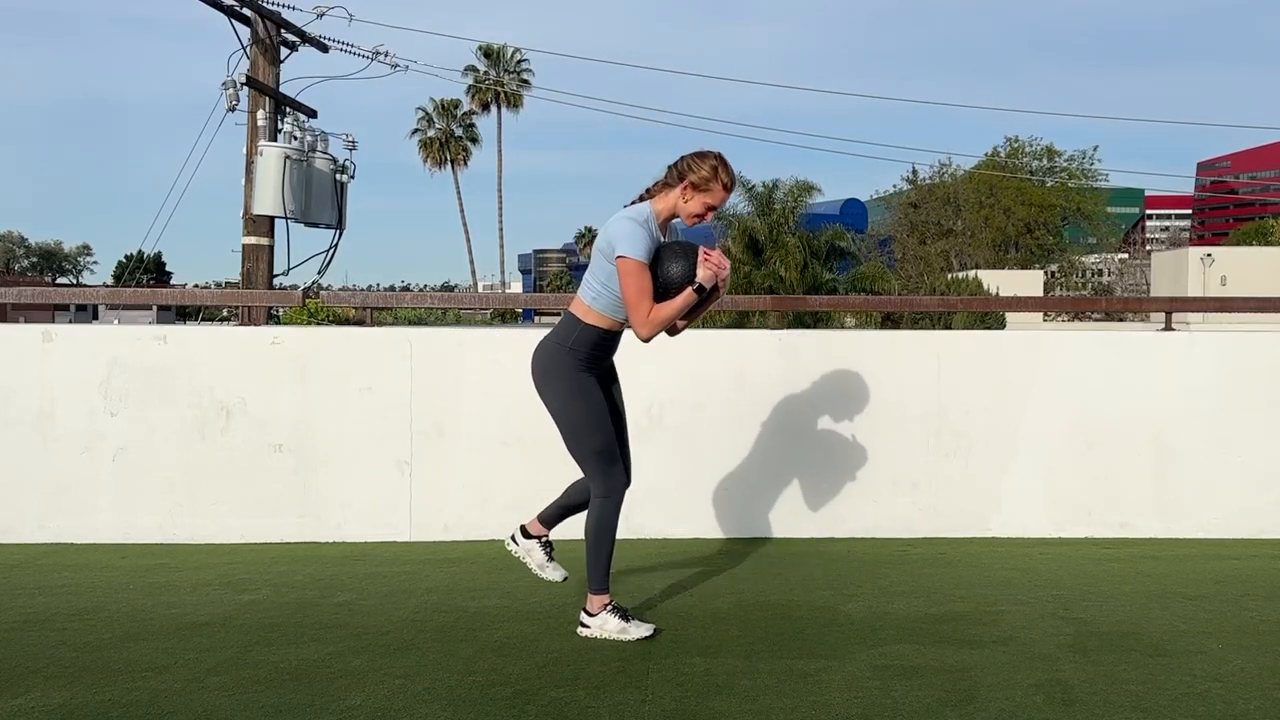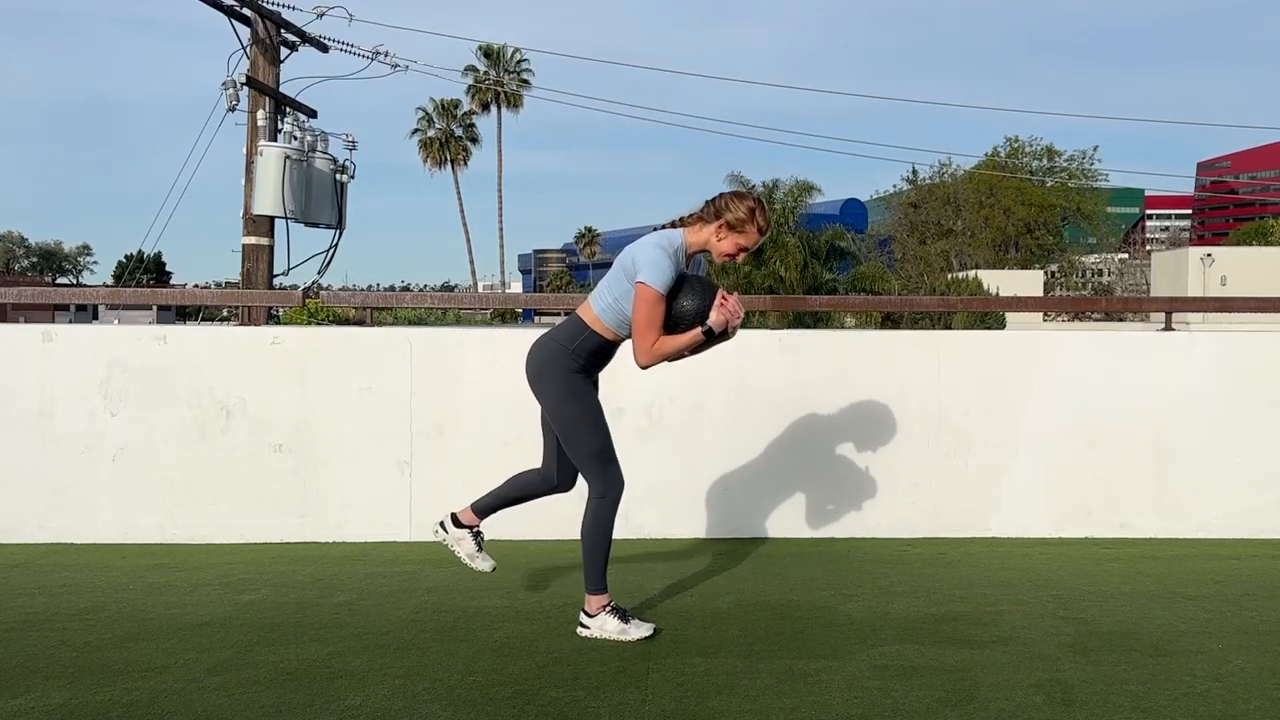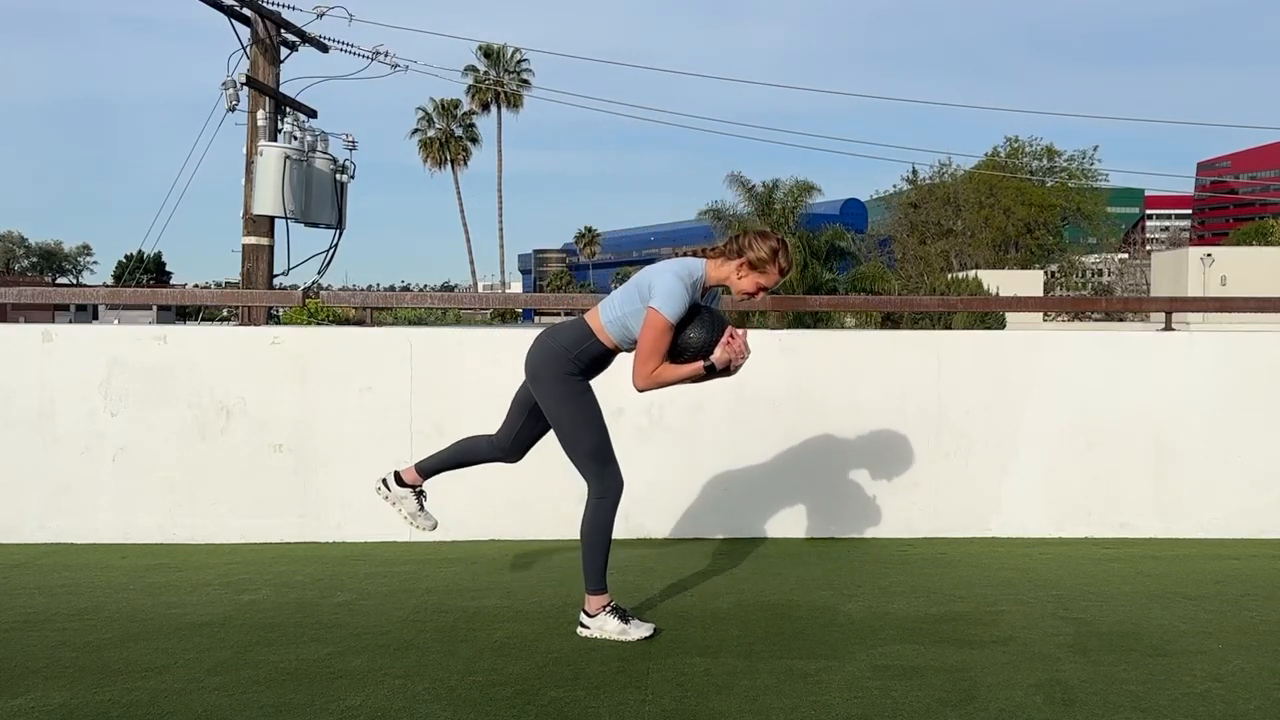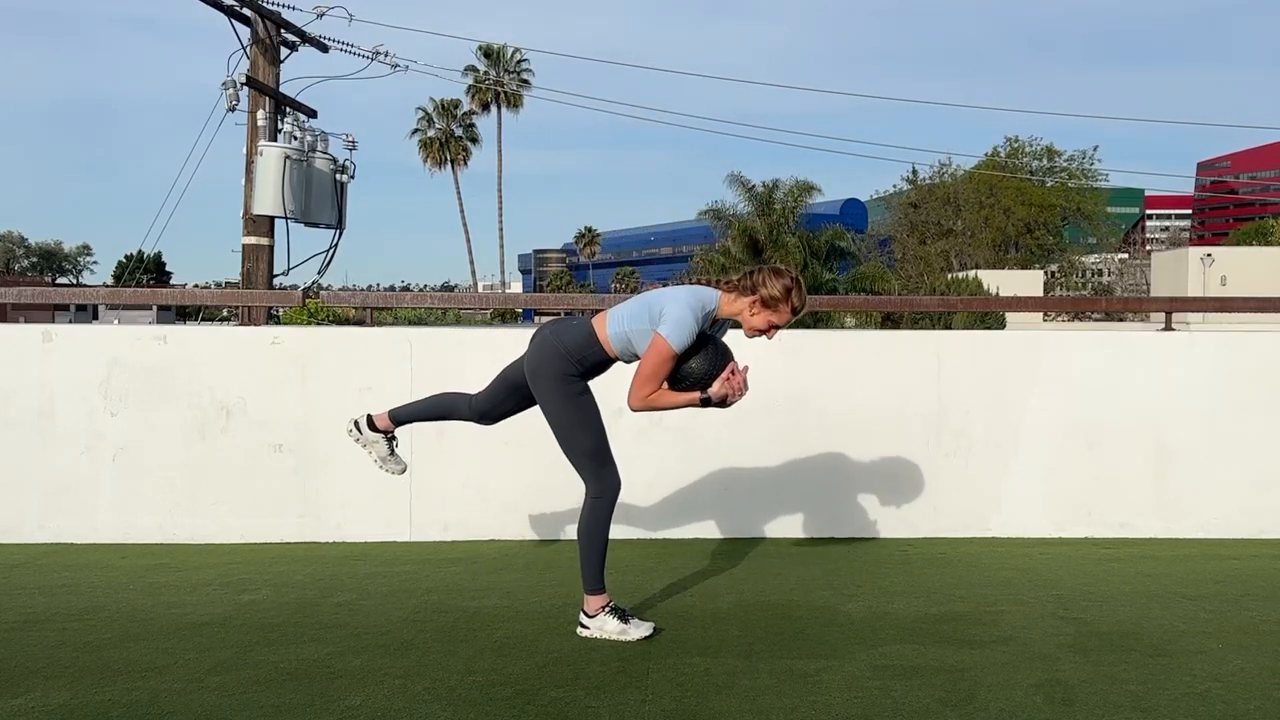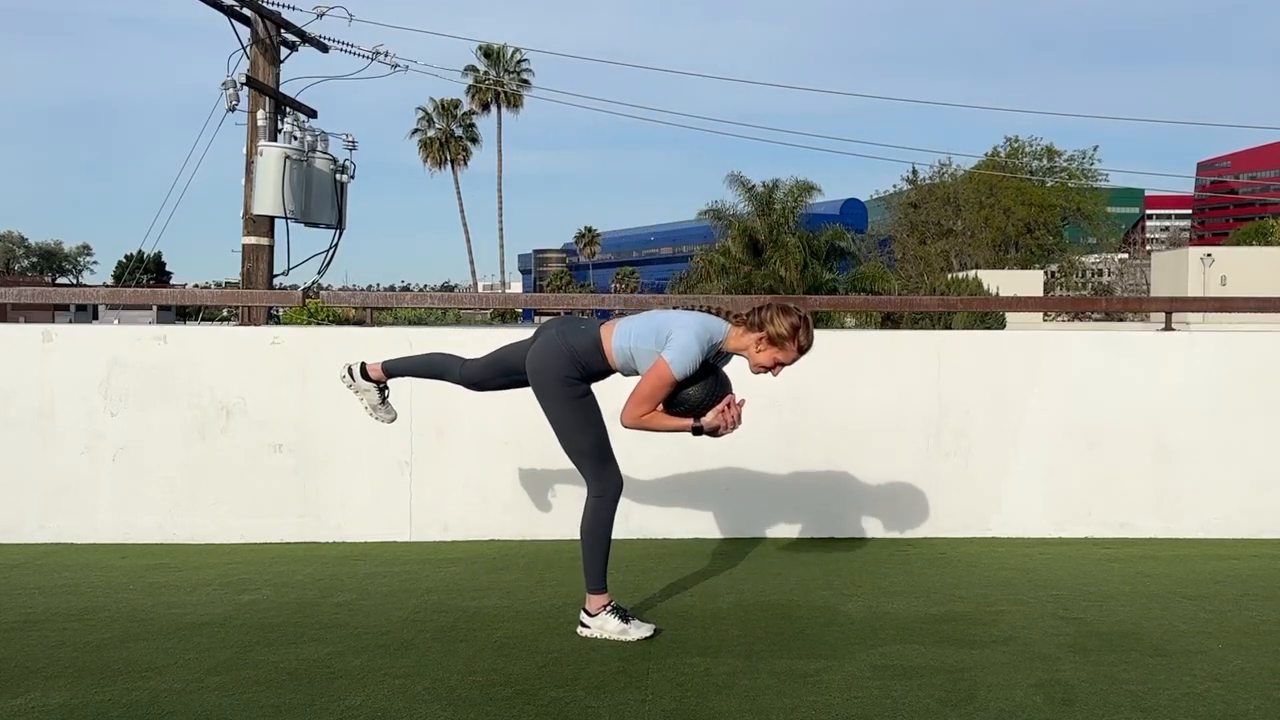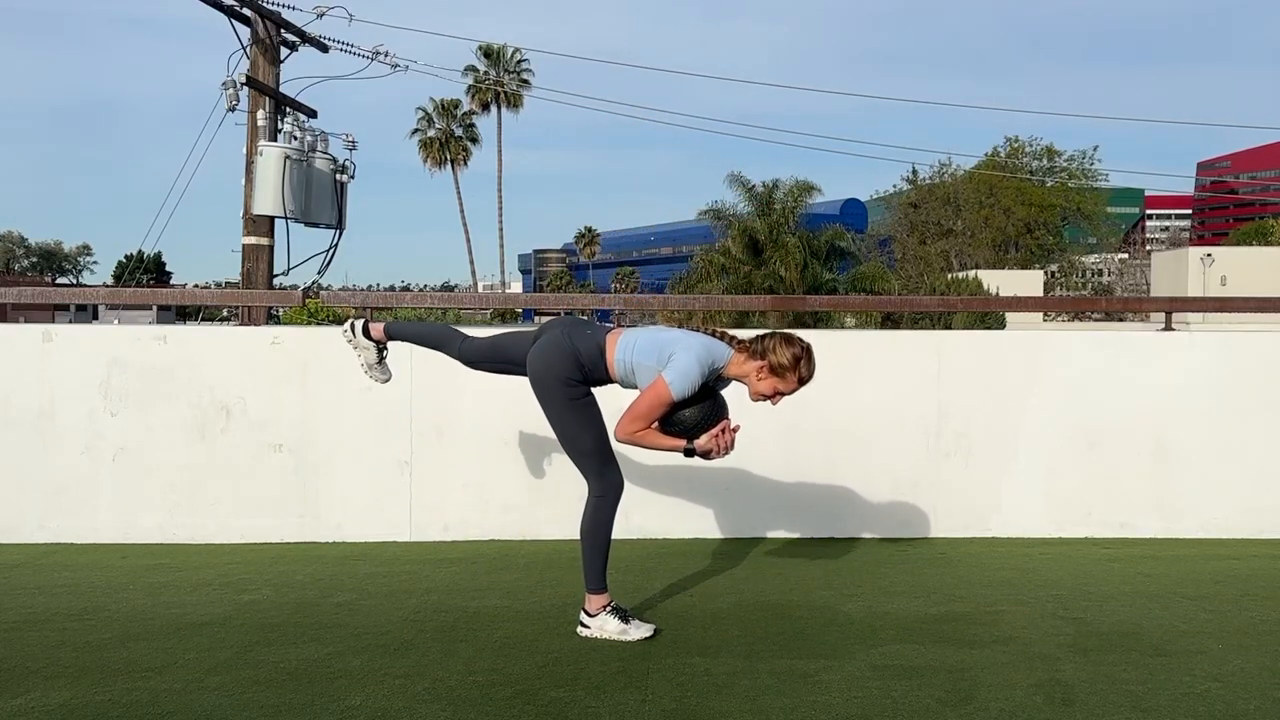
dt=0.2s
person 1, frame 1
left shoulder: (668, 231)
right shoulder: (634, 229)
left elbow: (672, 323)
right elbow: (646, 326)
left wrist: (711, 288)
right wrist: (701, 286)
left hip: (593, 361)
right hip: (566, 362)
left knee: (607, 477)
right knee: (610, 481)
left ankle: (534, 534)
right ankle: (596, 611)
person 1, frame 2
left shoulder: (691, 259)
right shoulder: (659, 256)
left elbow: (672, 341)
right elbow: (647, 354)
left wrist: (720, 327)
right wrist: (711, 330)
left hip: (570, 360)
right hip: (560, 364)
left knee: (559, 476)
right knee: (607, 483)
left ankle: (463, 522)
right ankle: (595, 612)
person 1, frame 3
left shoulder: (704, 284)
right shoulder: (677, 285)
left elbow: (677, 361)
right elbow: (645, 378)
left wrist: (722, 362)
right wrist: (712, 366)
left hip: (558, 356)
right hip: (560, 365)
left knee: (508, 448)
right knee: (606, 483)
left ankle: (406, 479)
right ankle: (595, 612)
person 1, frame 4
left shoulder: (716, 314)
right shoulder: (689, 315)
right elbow: (641, 398)
left wrist: (720, 391)
right wrist: (709, 397)
left hip: (557, 344)
right hip: (559, 364)
left knee: (482, 409)
right knee: (603, 483)
left ankle: (379, 426)
right ankle: (594, 612)
person 1, frame 5
left shoulder: (721, 340)
right shoulder: (696, 344)
left elbow: (671, 399)
right elbow: (634, 415)
left wrist: (712, 419)
right wrist: (700, 425)
left hip: (562, 339)
right hip: (559, 366)
left knee: (471, 373)
right knee: (605, 483)
left ankle: (372, 375)
right ankle: (595, 611)
person 1, frame 6
left shoulder: (723, 360)
right shoulder: (696, 367)
left elbow: (664, 413)
right elbow: (628, 429)
left wrist: (707, 438)
right wrist: (695, 447)
left hip: (568, 338)
right hip: (560, 367)
left knee: (469, 350)
right knee: (606, 485)
left ankle: (372, 332)
right ankle: (596, 612)
